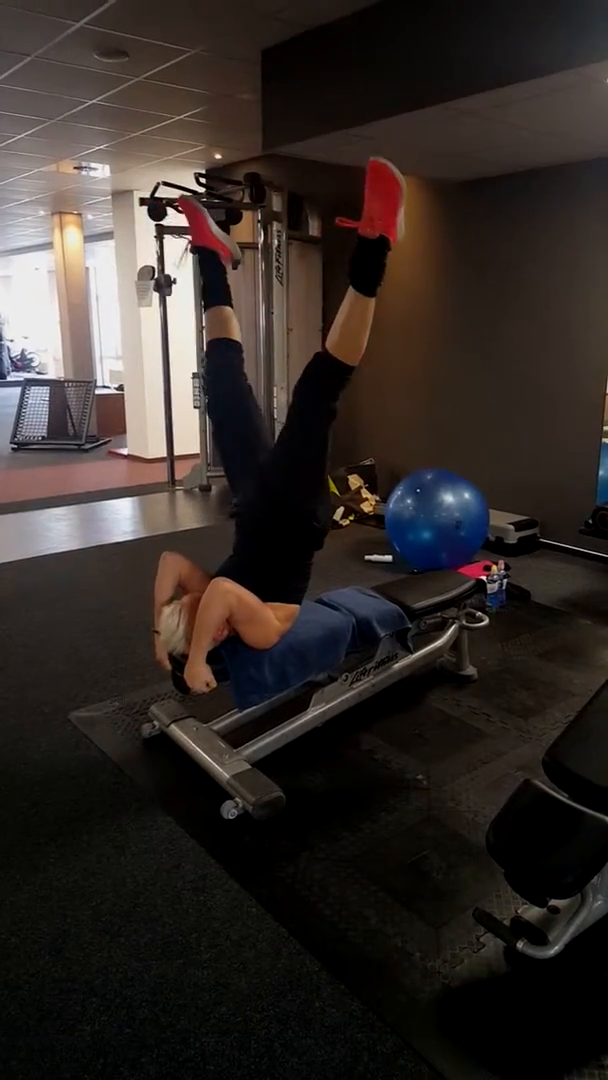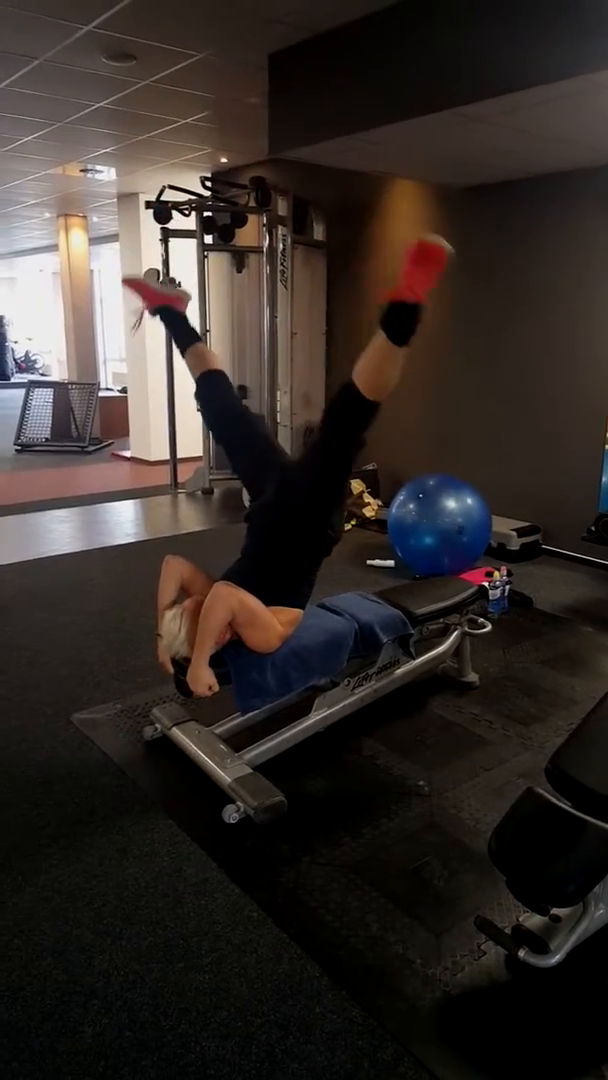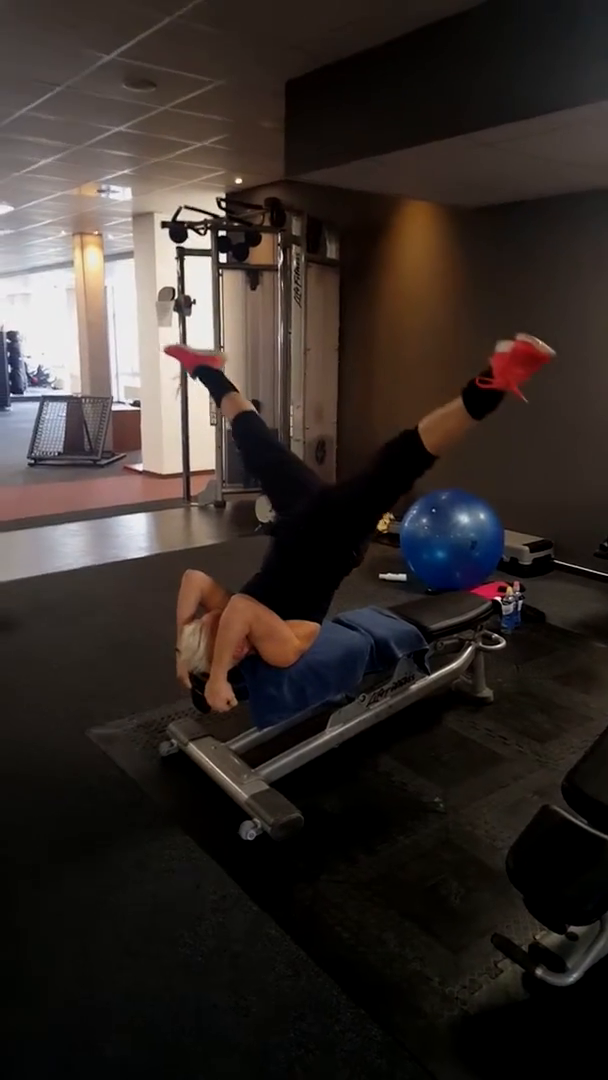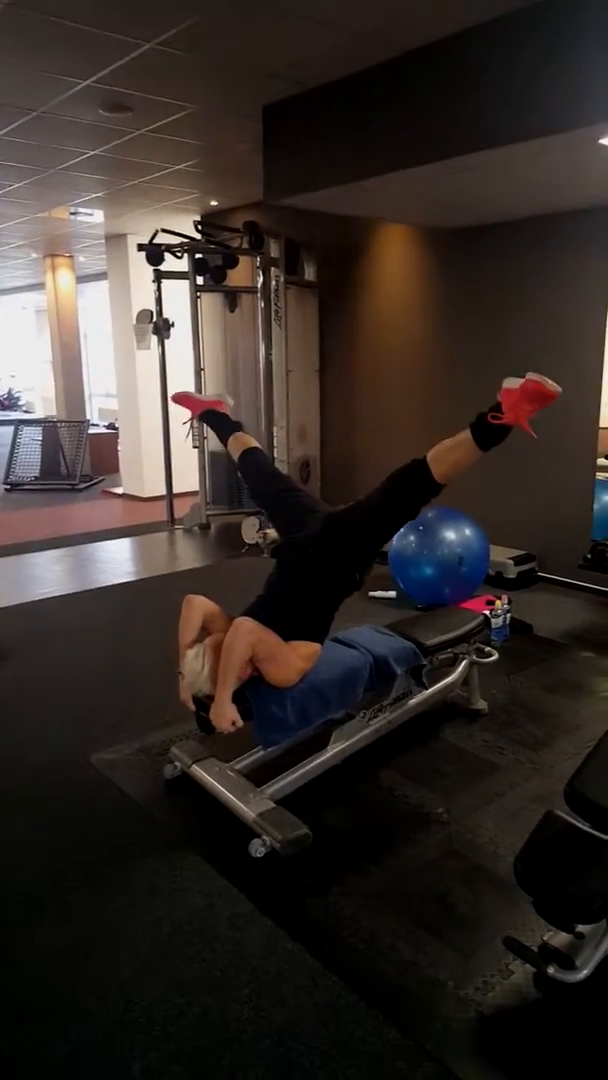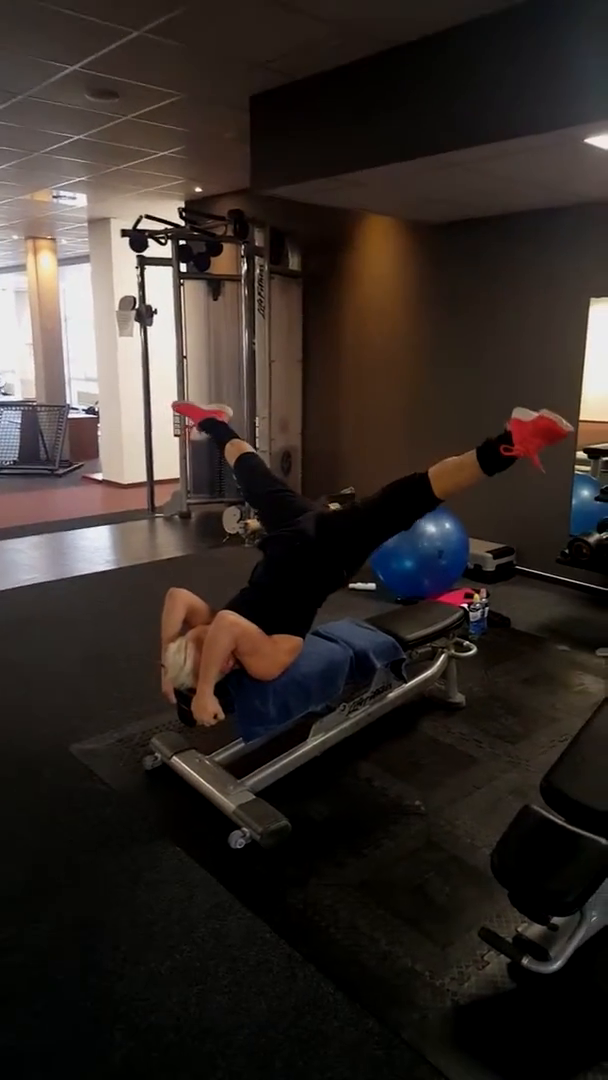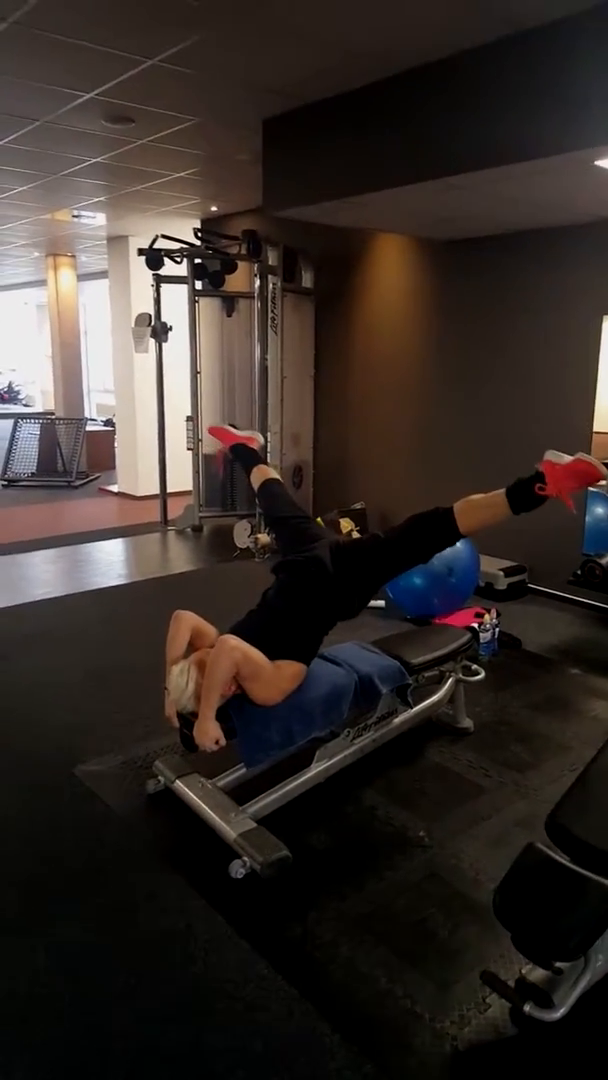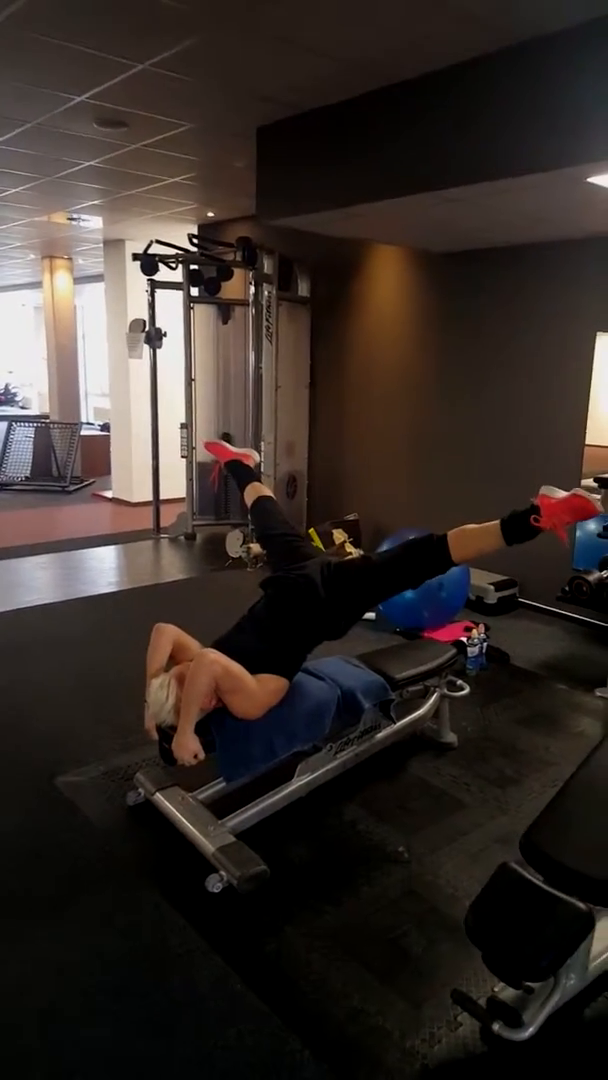
dt=0.5s
person 1, frame 1
left shoulder: (261, 630)
right elbow: (169, 561)
right wrist: (162, 631)
left hip: (290, 514)
right hip: (263, 507)
right knee: (223, 388)
person 1, frame 2
left shoulder: (265, 636)
right elbow: (173, 563)
right wrist: (167, 635)
left hip: (303, 526)
right hip: (278, 513)
right knee: (223, 408)
left ankle: (406, 301)
person 1, frame 3
left shoulder: (281, 651)
right shoulder: (229, 627)
right elbow: (193, 579)
left wrist: (217, 680)
right wrist: (183, 649)
left hip: (329, 536)
right hip: (303, 521)
right knee: (256, 445)
left ankle: (494, 382)
person 1, frame 4
left shoulder: (283, 669)
right shoulder: (235, 648)
left wrist: (222, 701)
left hip: (334, 558)
right hip: (305, 543)
left knee: (407, 492)
right knee: (261, 476)
left ankle: (504, 415)
right ankle: (213, 414)
person 1, frame 5
left shoulder: (266, 663)
right shoulder: (214, 641)
left wrist: (203, 695)
right wrist: (168, 665)
left hip: (321, 554)
right hip: (291, 539)
left knee: (407, 501)
right knee: (255, 480)
left ankle: (512, 444)
right ankle: (214, 422)
person 1, frame 6
left shoulder: (266, 687)
right shoulder: (219, 665)
left wrist: (205, 719)
right wrist: (173, 690)
left hip: (334, 581)
right hip: (304, 566)
left knee: (430, 533)
right knee: (277, 506)
left ankle: (544, 483)
right ankle: (244, 448)
person 1, frame 7
left shoulder: (248, 702)
right shoulder: (203, 680)
right elbow: (163, 631)
left wrist: (184, 734)
right wrist: (151, 702)
left hip: (323, 601)
right hip: (292, 585)
left knee: (423, 557)
right knee: (269, 522)
left ankle: (541, 516)
right ankle: (240, 463)
